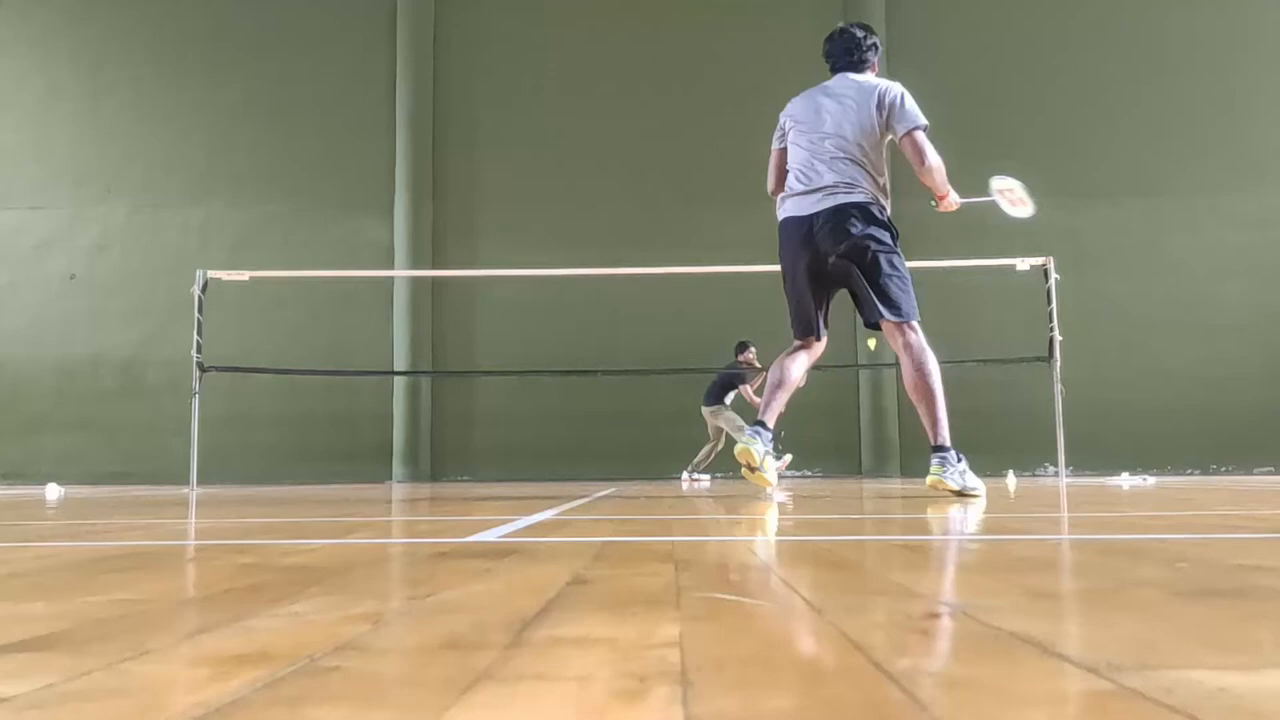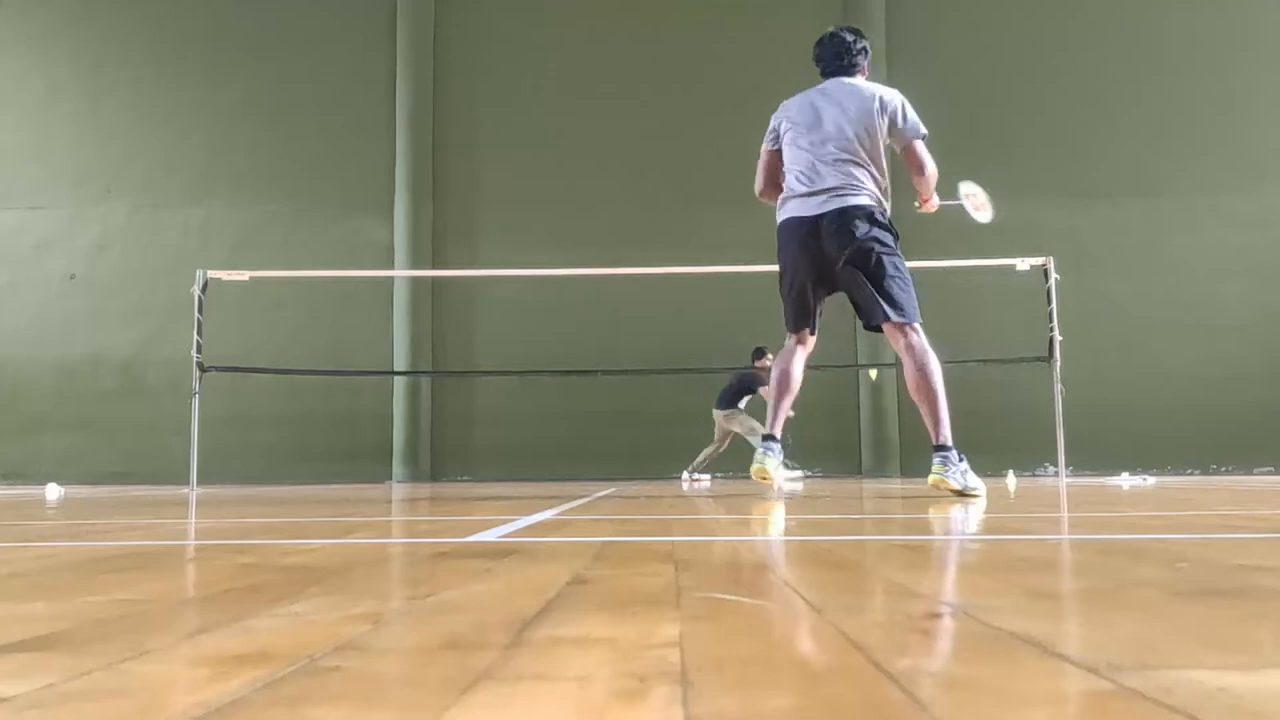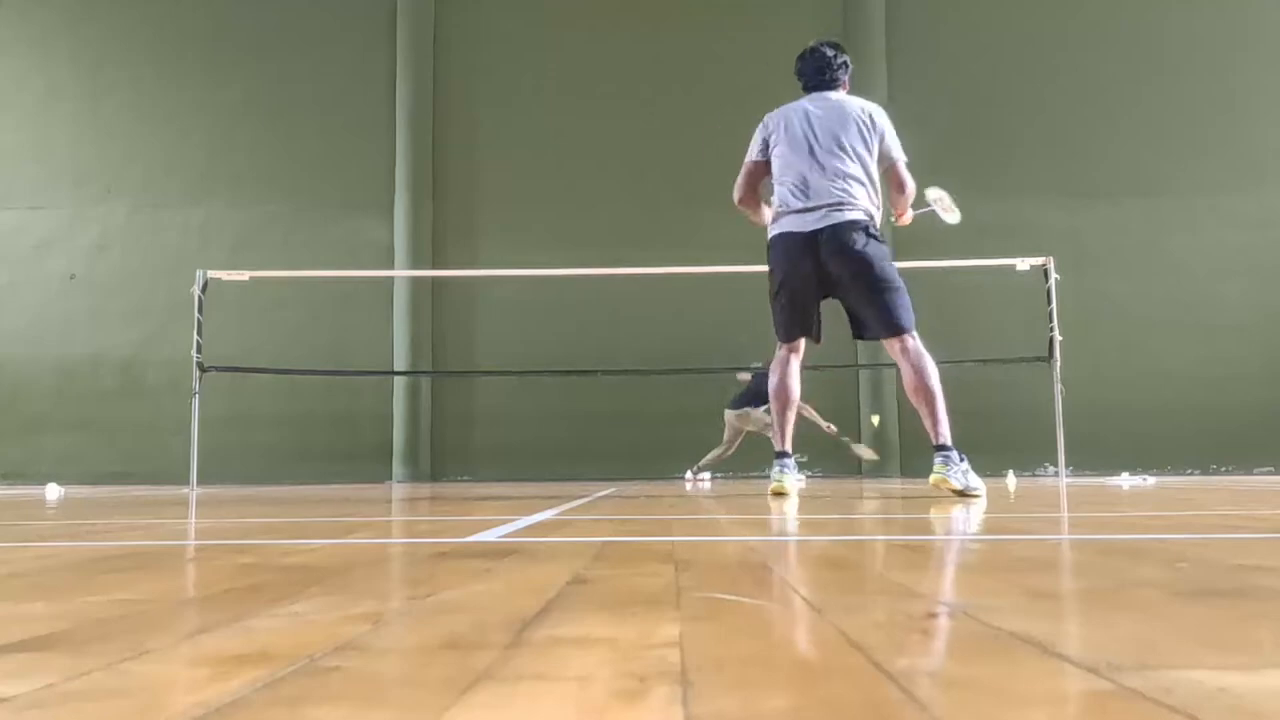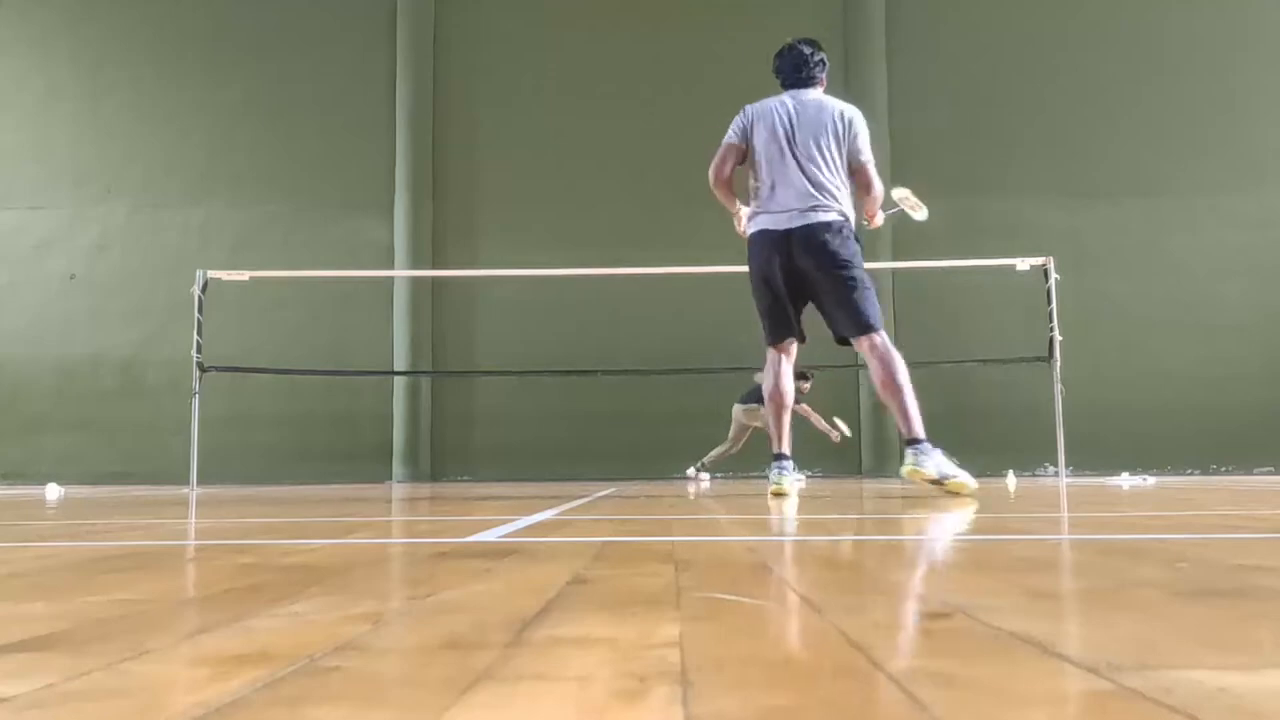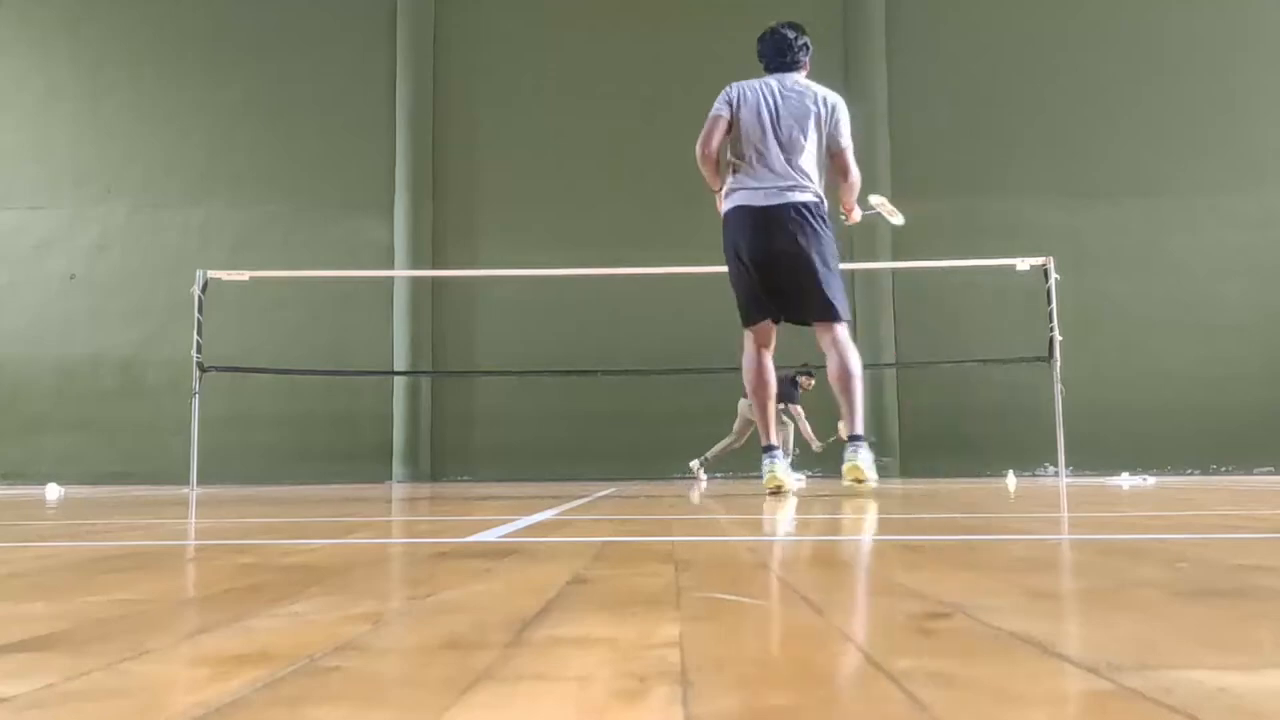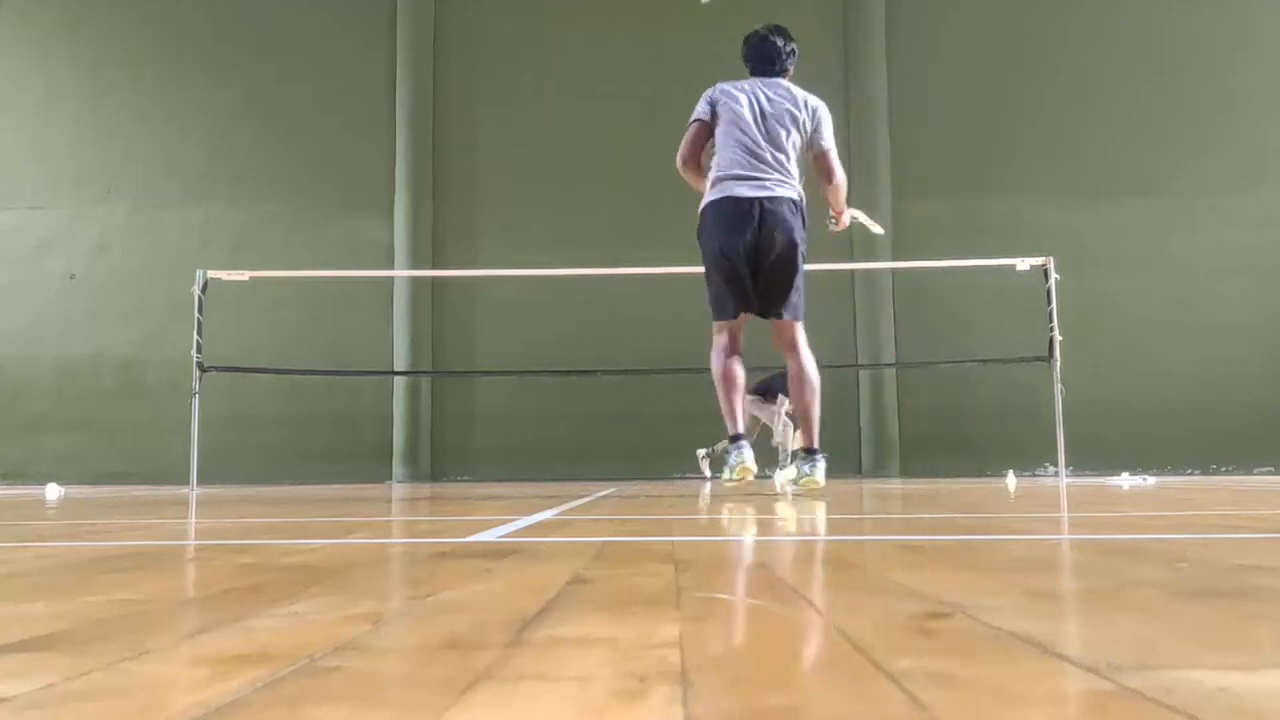
dt=0.1s
person 1, frame 1
left shoulder: (795, 107)
right shoulder: (888, 93)
left elbow: (776, 183)
right elbow: (926, 161)
right wrist: (945, 194)
left hip: (796, 226)
right hip: (854, 217)
left knee: (808, 344)
right knee: (906, 335)
left ankle: (760, 432)
right ankle: (944, 458)
person 1, frame 2
left shoulder: (788, 109)
right shoulder: (884, 98)
left elbow: (764, 188)
right elbow: (922, 167)
right wrist: (928, 197)
left hip: (795, 227)
right hip: (858, 219)
left knee: (798, 341)
right knee: (908, 336)
left ankle: (769, 445)
right ankle: (946, 458)
person 1, frame 3
left shoulder: (776, 121)
right shoulder: (869, 114)
left elbow: (743, 193)
right elbow: (903, 186)
left wrist: (764, 213)
right wrist: (902, 211)
left hip: (790, 242)
right hip: (851, 234)
left knee: (789, 350)
right knee: (905, 346)
left ankle: (783, 462)
right ankle: (947, 459)
person 1, frame 4
left shoulder: (753, 114)
right shoulder: (845, 113)
left elbow: (718, 176)
right elbow: (870, 189)
left wrist: (738, 211)
right wrist: (871, 214)
left hip: (767, 239)
right hip: (825, 233)
left knee: (781, 352)
right knee: (875, 345)
left ankle: (781, 465)
right ankle: (920, 450)
person 1, frame 5
left shoulder: (737, 92)
right shoulder: (828, 100)
left elbow: (706, 153)
right elbow: (848, 176)
left wrist: (723, 191)
right wrist: (850, 207)
left hip: (746, 219)
right hip: (800, 215)
left knee: (759, 341)
right knee: (834, 335)
left ankle: (772, 455)
right ankle: (855, 444)
person 1, frame 6
left shoulder: (719, 94)
right shoulder: (810, 105)
left elbow: (686, 158)
right elbow: (833, 177)
right wrist: (840, 210)
left hip: (725, 213)
right hip: (780, 212)
left knee: (727, 336)
right knee: (791, 339)
left ankle: (738, 445)
right ankle: (810, 457)
